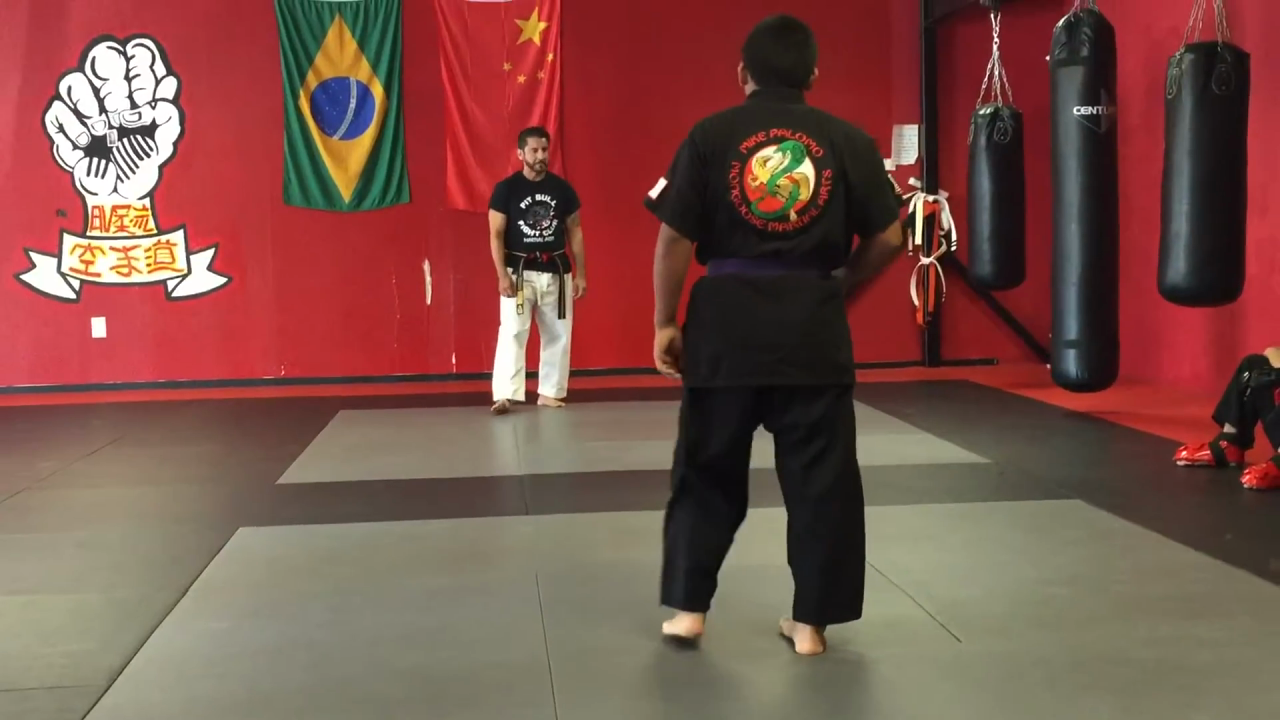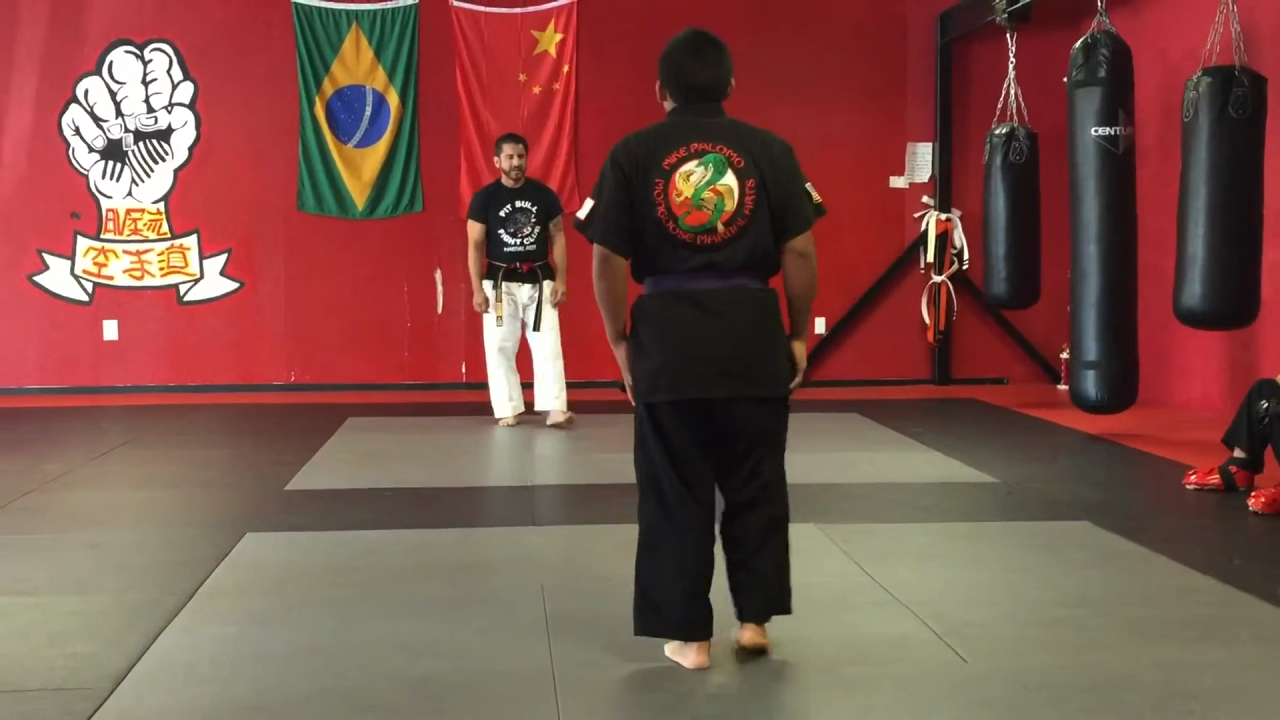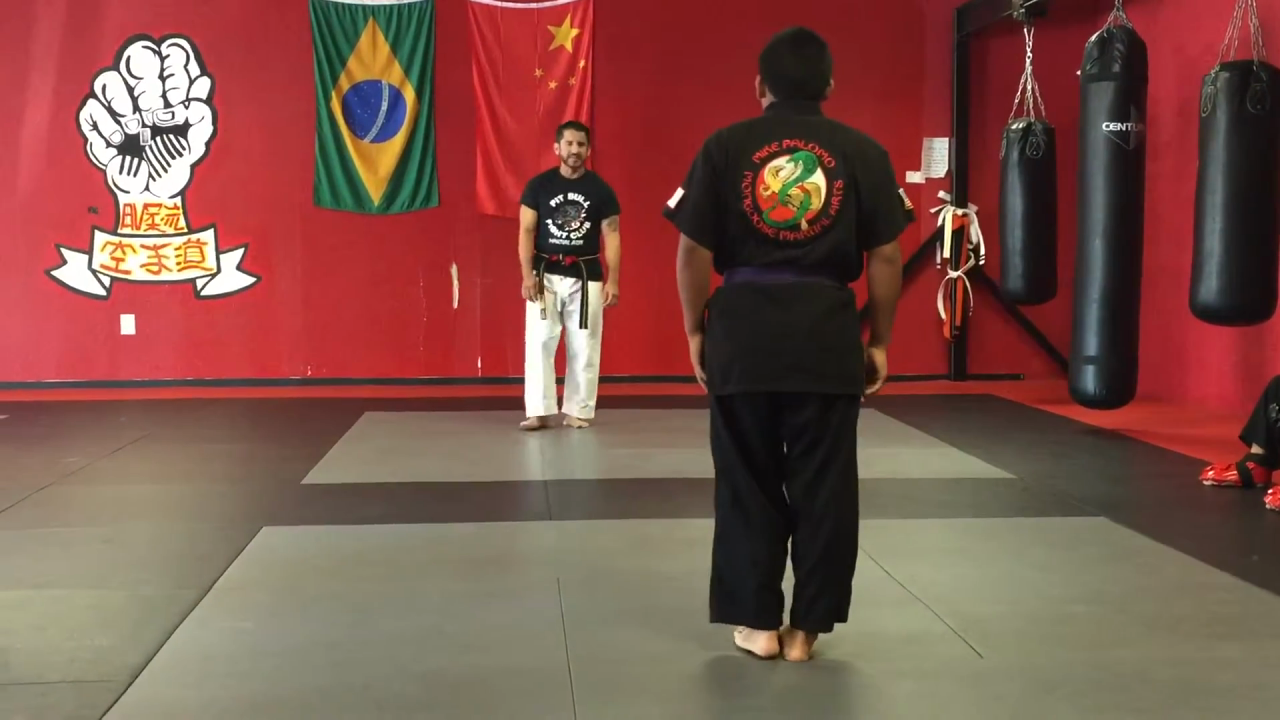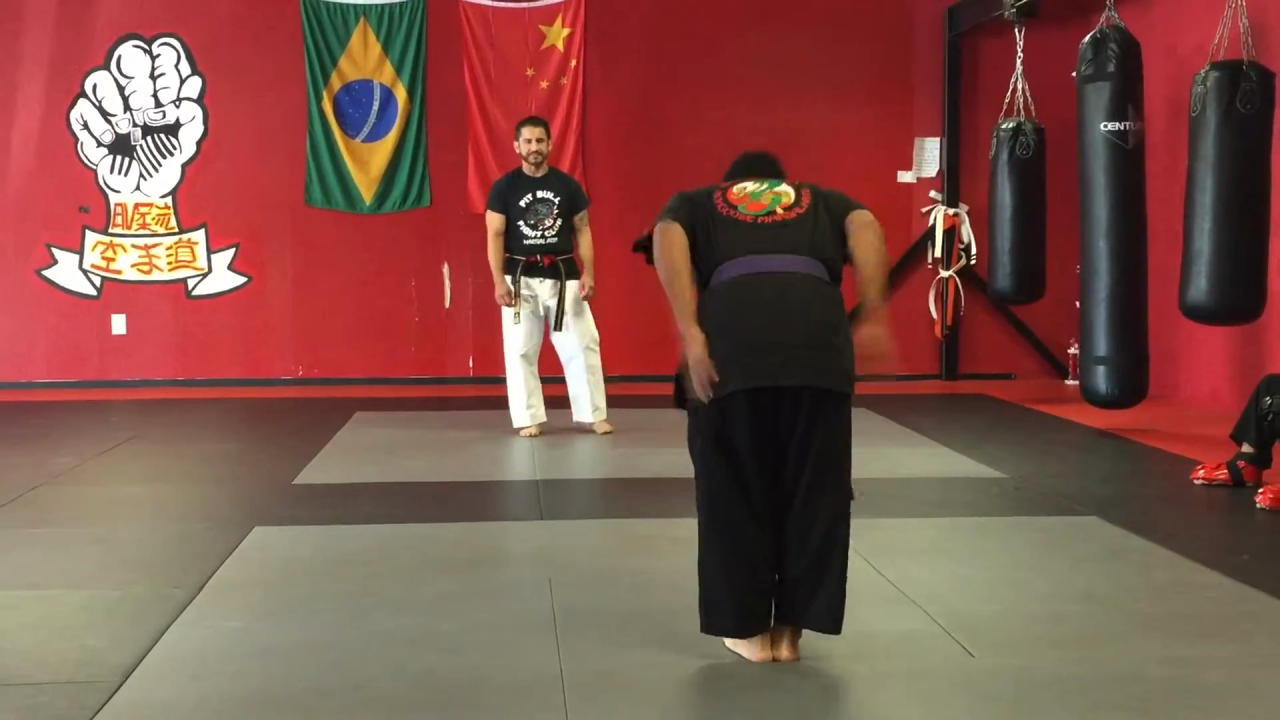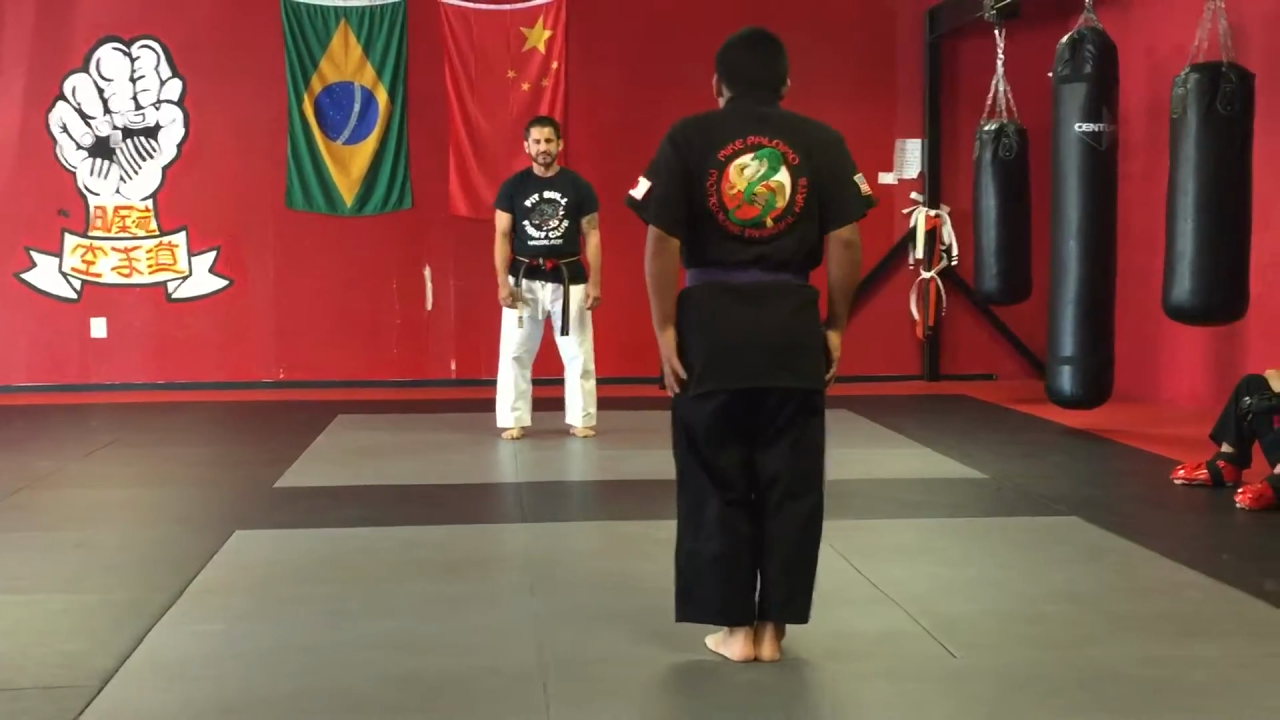
dt=1s
person 1, frame 1
left shoulder: (710, 134)
right shoulder: (848, 140)
left elbow: (673, 238)
right elbow: (886, 238)
left wrist: (665, 322)
left hip: (726, 317)
right hip: (812, 321)
left knee: (706, 472)
right knee: (822, 476)
left ankle: (687, 606)
right ankle: (811, 620)
person 1, frame 2
left shoulder: (633, 153)
right shoulder: (769, 149)
left elbow: (608, 260)
right elbow: (800, 252)
left wrist: (621, 341)
right wrist: (799, 335)
left hip: (668, 336)
right hip: (752, 332)
left knee: (675, 491)
right knee: (756, 485)
left ankle: (689, 634)
right ankle: (753, 617)
person 1, frame 3
left shoulder: (725, 146)
right shoulder: (862, 152)
left elbow: (693, 251)
right elbow: (886, 257)
left wrist: (695, 331)
right wrist: (880, 342)
left hip: (743, 330)
right hip: (827, 334)
left knee: (747, 484)
right knee: (824, 487)
left ankle: (758, 622)
right ankle: (805, 627)
person 1, frame 4
left shoulder: (694, 202)
right shoulder: (821, 200)
left elbow: (667, 233)
right elbow: (865, 225)
left wrist: (689, 330)
right wrist: (870, 318)
left hip: (730, 325)
right hip: (813, 332)
left knee: (733, 485)
right knee: (815, 487)
left ankle: (750, 628)
right ankle: (791, 626)
person 1, frame 5
left shoulder: (688, 138)
right shoulder: (823, 142)
left elbow: (663, 241)
right elbow: (845, 241)
left wrist: (664, 330)
right wrist: (836, 326)
left hip: (711, 327)
right hip: (792, 330)
left knee: (715, 482)
right knee: (792, 483)
left ankle: (733, 625)
right ankle: (773, 624)
person 2, frame 1
left shoulder: (563, 189)
right shoulder: (506, 189)
left elbow: (574, 232)
right elbow: (496, 234)
left wrist: (580, 273)
right wrist: (502, 275)
left hip: (556, 271)
right hip: (519, 271)
left knee: (558, 335)
right knee: (512, 332)
left ankle: (550, 392)
right ankle: (505, 395)
person 2, frame 2
left shoulder: (544, 194)
right shoulder: (484, 198)
left elbow: (558, 237)
right elbow: (475, 245)
left wrist: (560, 279)
right wrist: (477, 289)
left hip: (539, 280)
right hip: (500, 282)
left knee: (548, 346)
right knee: (500, 348)
left ankle: (554, 408)
right ankle: (508, 410)
person 2, frame 3
left shoulder: (601, 190)
right shoulder: (539, 185)
left elbow: (611, 236)
right elbow: (526, 230)
left wrist: (613, 280)
right wrist: (527, 274)
left hip: (585, 276)
right hip: (545, 273)
left knee: (584, 347)
right knee: (540, 341)
left ankle: (578, 411)
right ankle: (539, 410)
person 2, frame 4
left shoulder: (568, 185)
right shoulder: (504, 187)
left elbow: (582, 231)
right elbow: (494, 236)
left wrist: (588, 273)
right wrist: (499, 281)
left hip: (563, 276)
right hip: (521, 277)
left knee: (583, 346)
right knee: (521, 351)
left ankle: (594, 415)
right ankle: (528, 419)
person 2, frame 5
left shoulder: (579, 186)
right shoulder: (513, 186)
left elbow: (591, 236)
right elbow: (503, 236)
left wrist: (594, 282)
right wrist: (503, 281)
left hip: (569, 279)
right hip: (525, 279)
left knee: (578, 352)
right knee: (515, 352)
left ankle: (580, 419)
right ankle: (513, 420)
